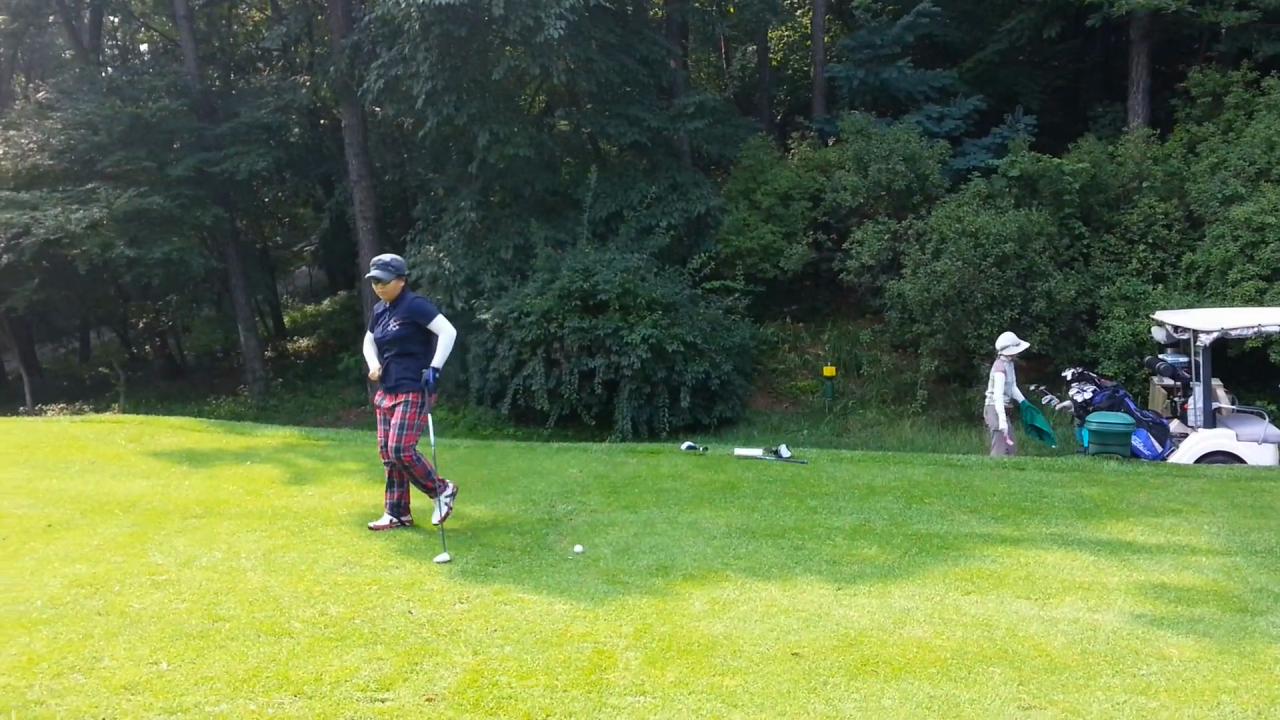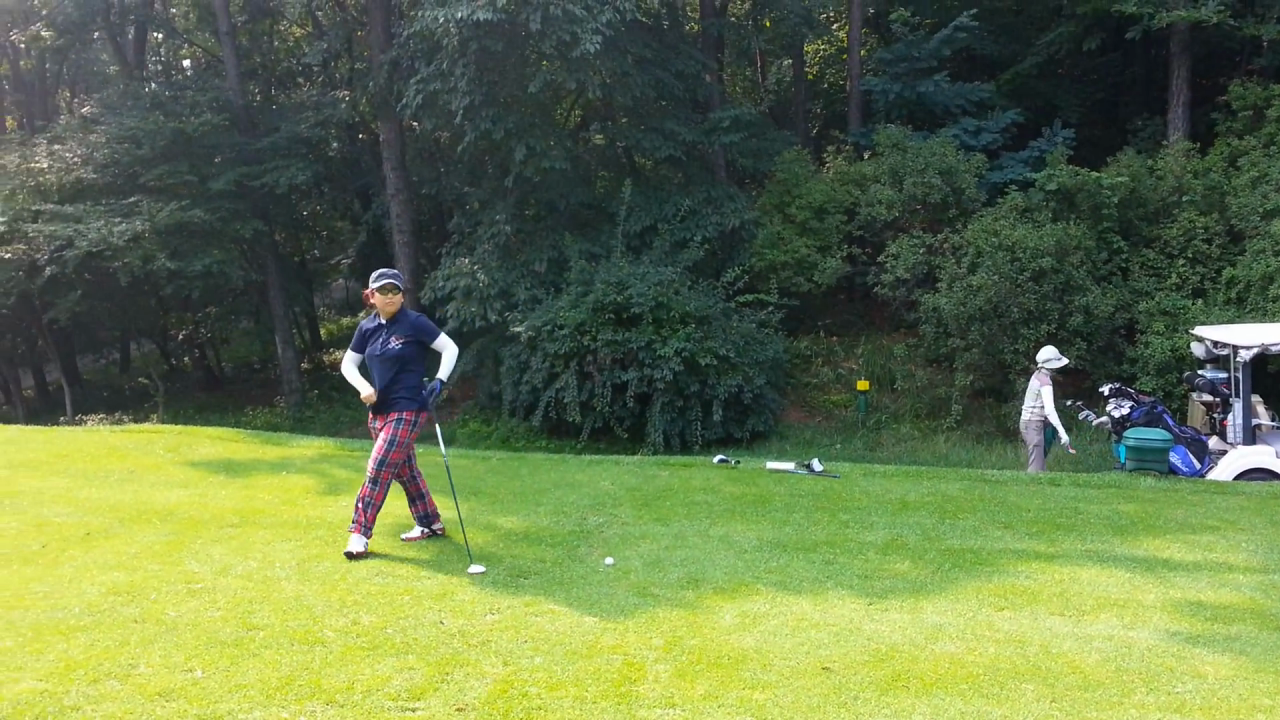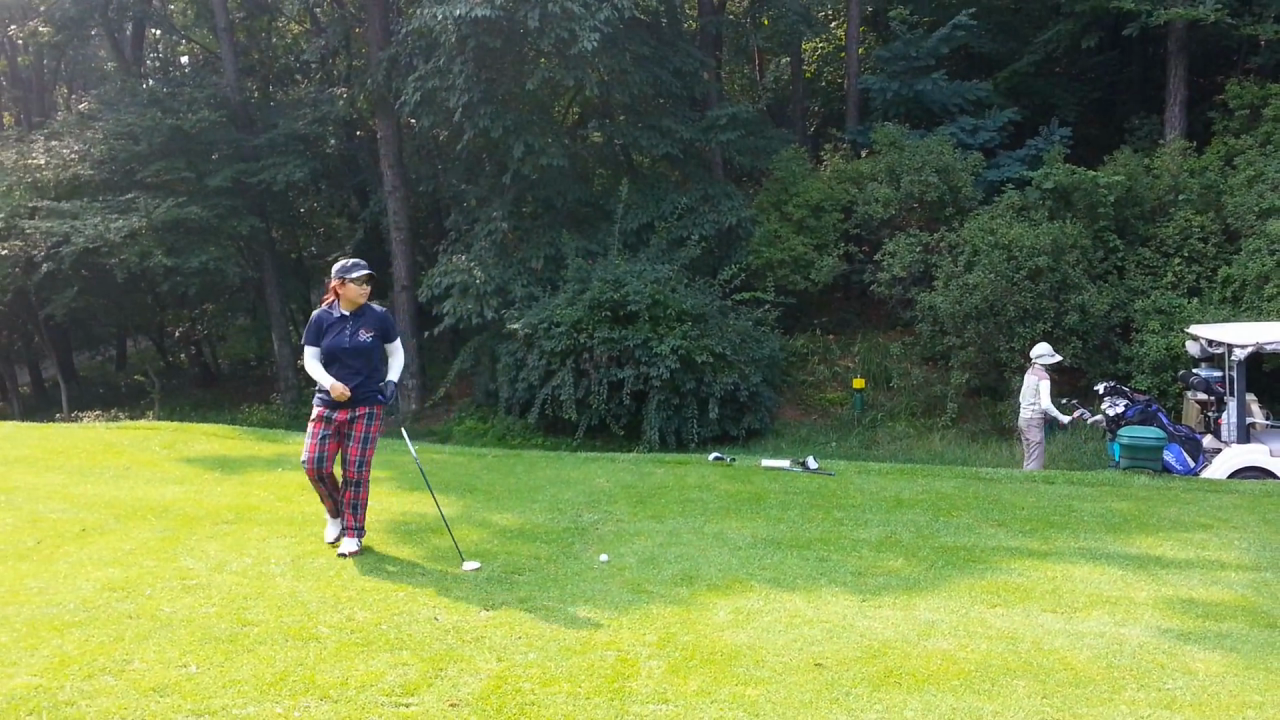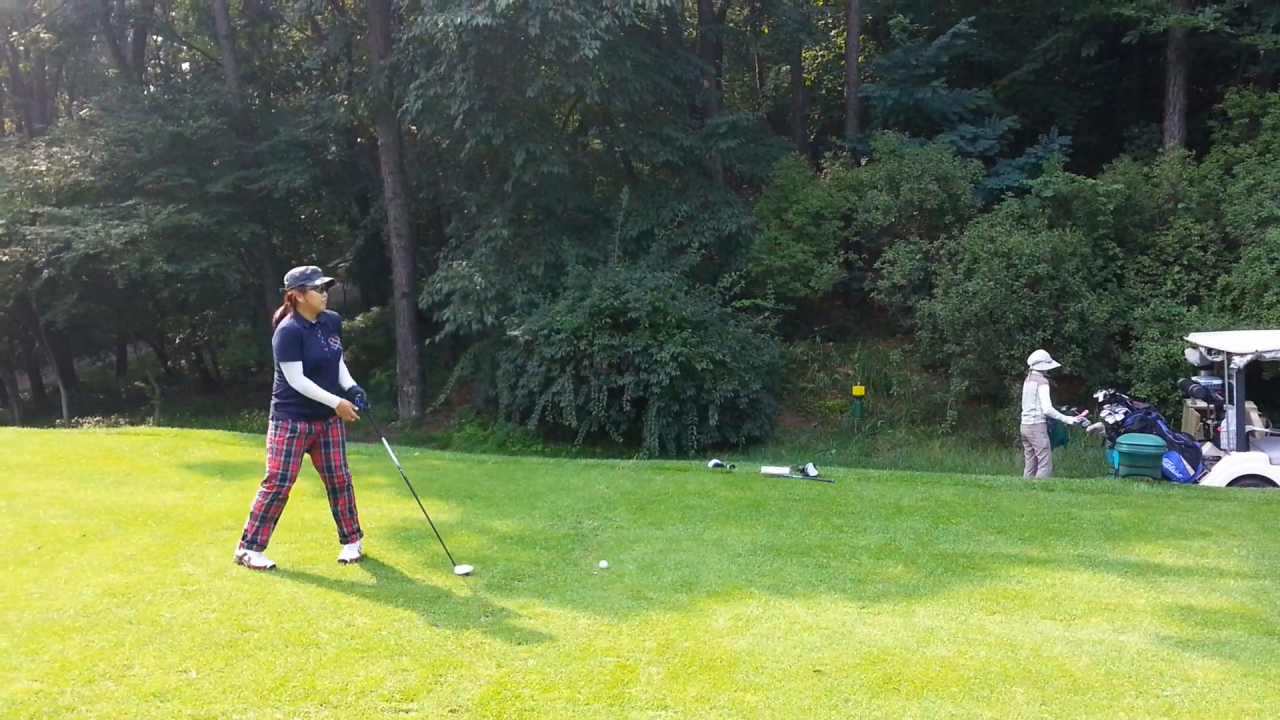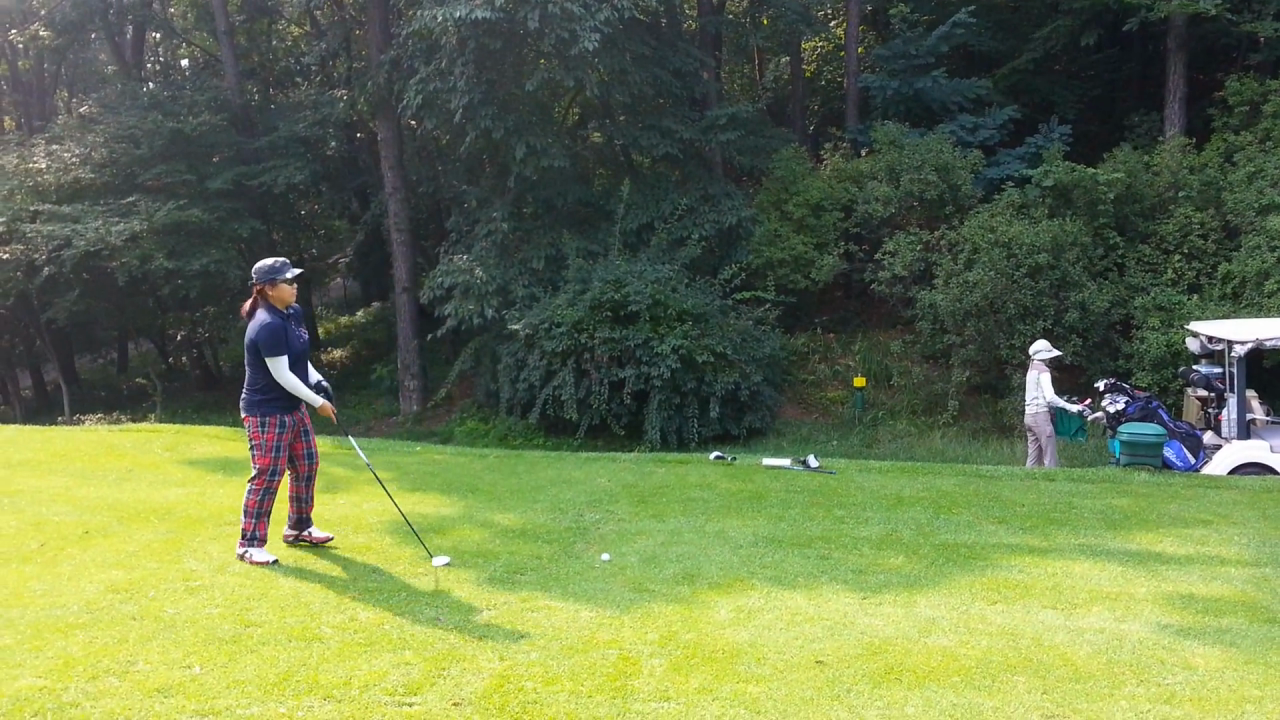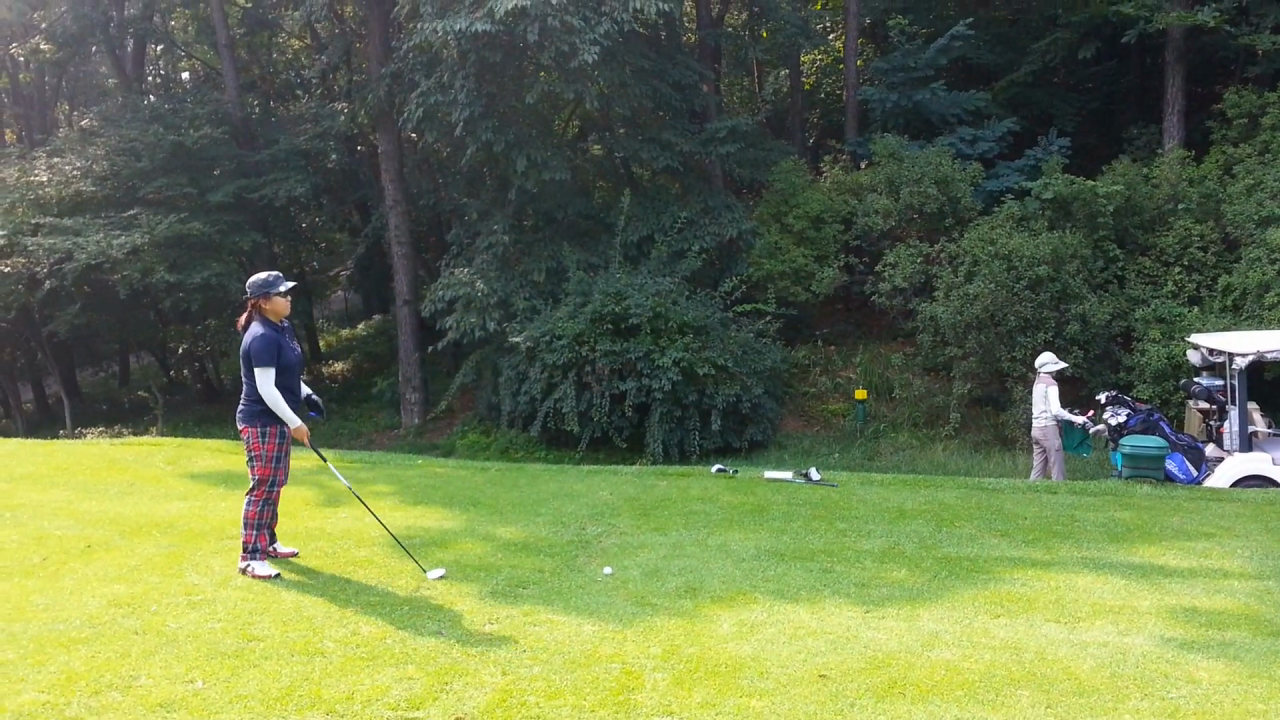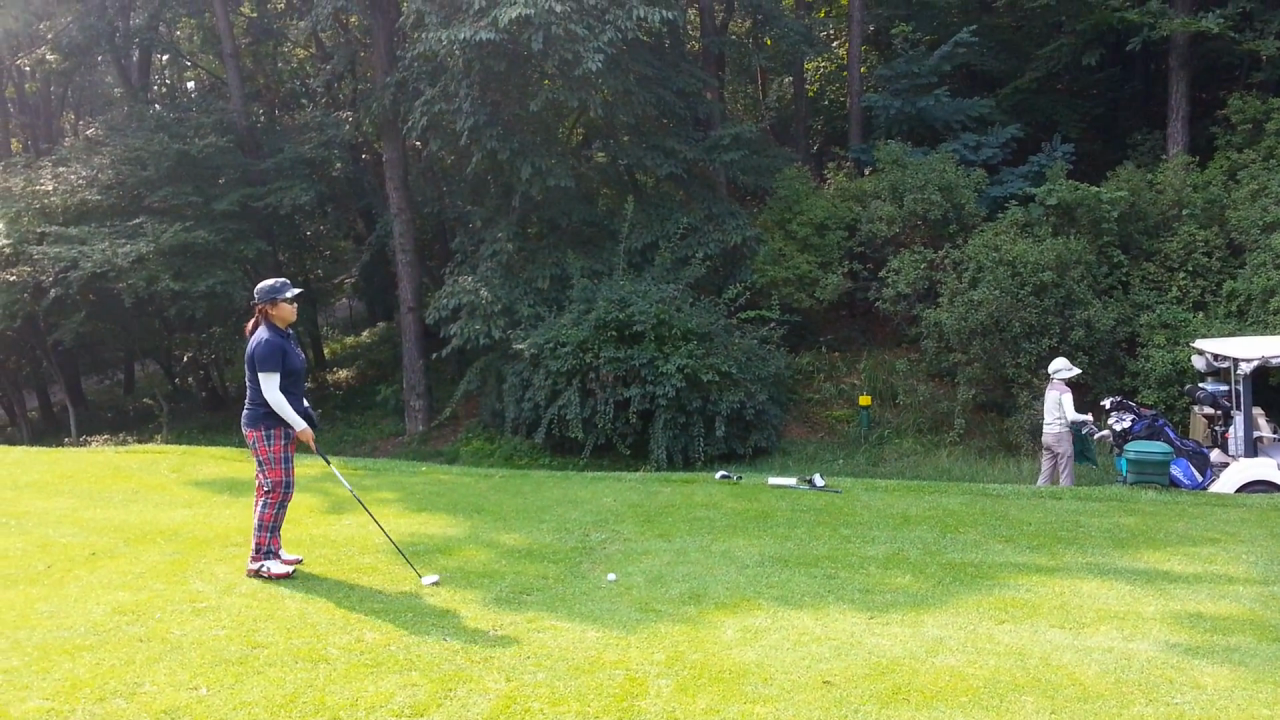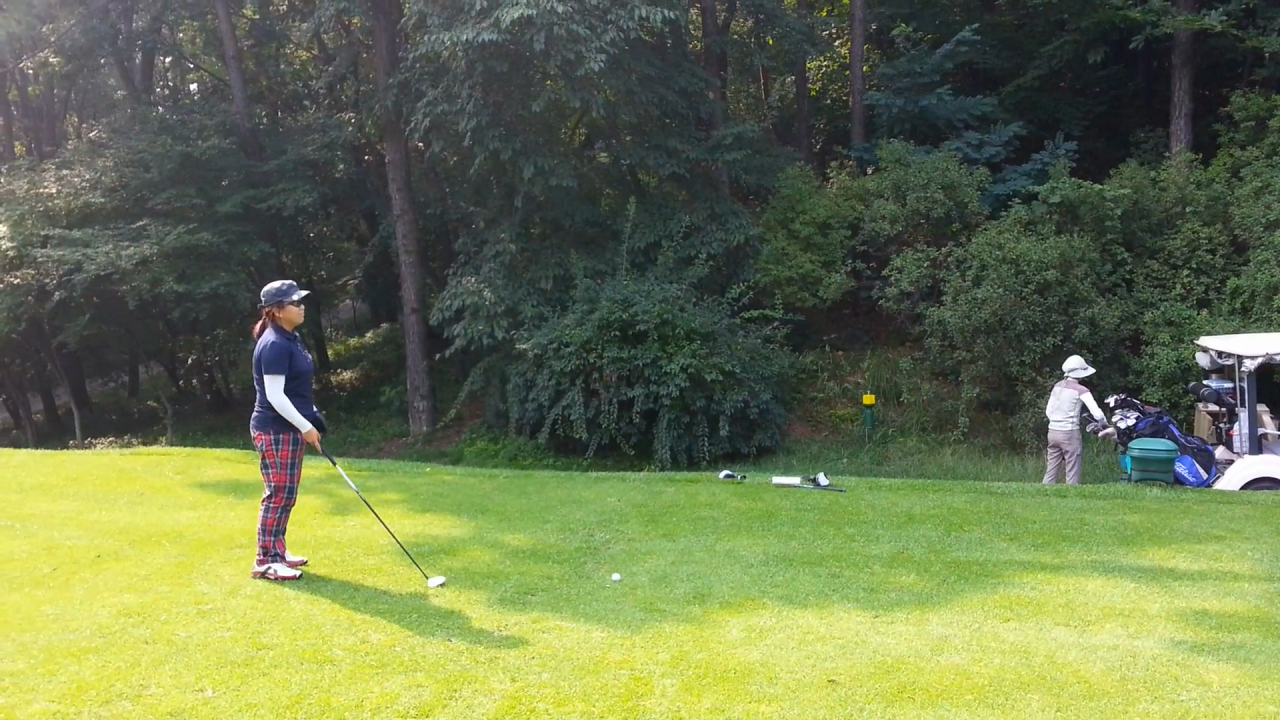
dt=0.3s
person 1, frame 1
left shoulder: (414, 305)
right shoulder: (379, 310)
left elbow: (448, 332)
right elbow: (369, 341)
left wrist: (435, 368)
right wrist: (374, 364)
left hip: (413, 392)
right hip: (386, 392)
left knee: (400, 450)
right knee: (388, 453)
left ankle: (441, 489)
right ankle: (397, 513)
person 1, frame 2
left shoulder: (415, 323)
right shoulder: (367, 327)
left elbow: (450, 349)
right elbow: (348, 363)
left wrist: (439, 381)
right wrist: (363, 387)
left hip: (407, 411)
right hip: (379, 411)
left knee: (379, 469)
right knee: (404, 469)
left ankle: (360, 533)
right ankle: (430, 522)
person 1, frame 3
left shoulder: (380, 317)
right shoulder: (321, 318)
left elbow: (396, 355)
right elbow: (310, 360)
left wrist: (390, 383)
right wrist: (330, 383)
left hip: (368, 407)
right hip: (328, 405)
left knee: (356, 471)
right knee: (313, 463)
left ankle: (352, 533)
right ankle: (335, 511)
person 1, frame 4
left shoulder: (332, 321)
right shoulder: (288, 330)
right elbow: (296, 380)
left wrist: (351, 388)
right wrist: (335, 401)
left hip: (328, 417)
right hip: (290, 419)
left knee: (339, 477)
right knee: (278, 483)
left ankle: (351, 539)
right ankle: (249, 547)
person 1, frame 5
left shoulder: (294, 313)
right shoulder: (267, 325)
right elbow: (283, 375)
left wrist: (317, 380)
right wrist: (318, 401)
left hip: (293, 407)
right hip: (265, 411)
left knee: (306, 463)
right knee: (267, 476)
left ankle: (299, 527)
right ankle: (249, 544)
person 1, frame 6
left shoulder: (284, 328)
right shoulder: (261, 337)
right elbow: (266, 388)
left wrist: (306, 394)
right wrist: (295, 423)
left hip: (279, 420)
right hip: (261, 423)
left knee: (275, 484)
right knee: (264, 487)
left ankle: (266, 542)
right ankle: (251, 557)
person 1, frame 7
left shoulder: (286, 336)
right shoulder: (267, 342)
right elbow: (270, 393)
left wrist: (304, 408)
right wrist: (300, 425)
left hip: (280, 425)
right hip: (266, 426)
left knee: (273, 488)
right knee: (278, 488)
left ankle: (270, 549)
right ankle: (260, 559)
person 1, frame 8
left shoulder: (292, 338)
right shoulder: (274, 345)
right elbow: (275, 396)
left wrist: (311, 412)
right wrist: (305, 426)
left hip: (289, 429)
right hip: (275, 430)
left knee: (285, 493)
right knee: (279, 494)
left ankle: (276, 550)
right ankle: (266, 561)
